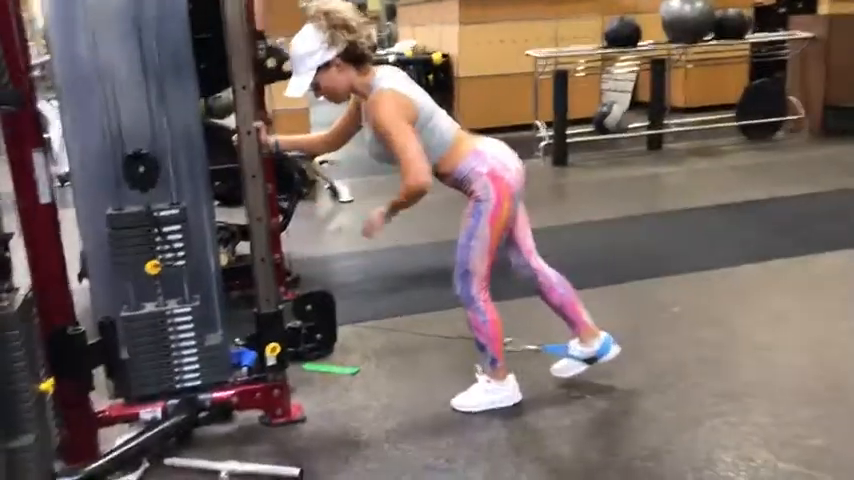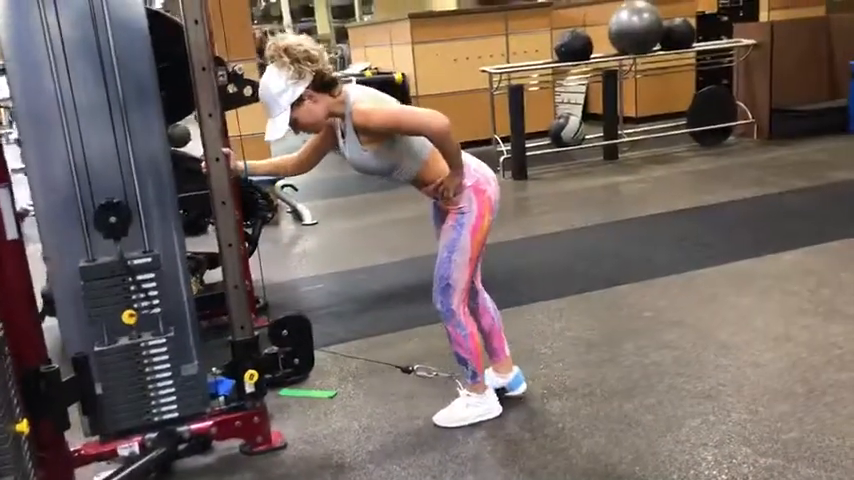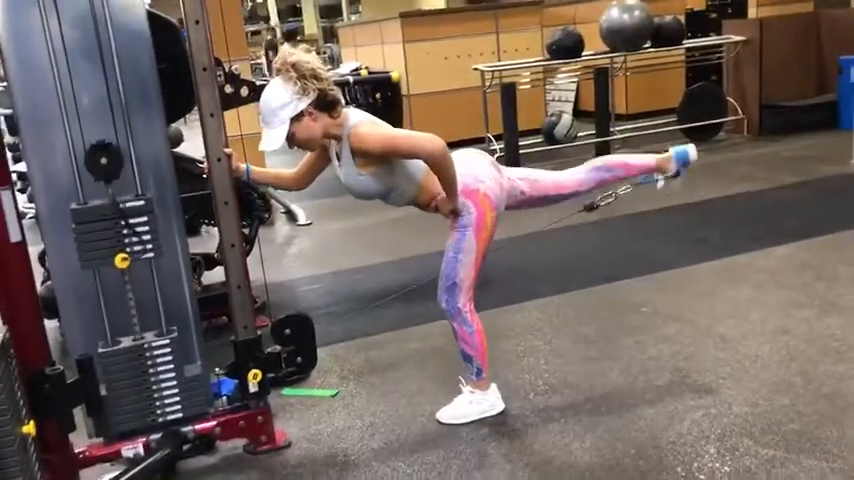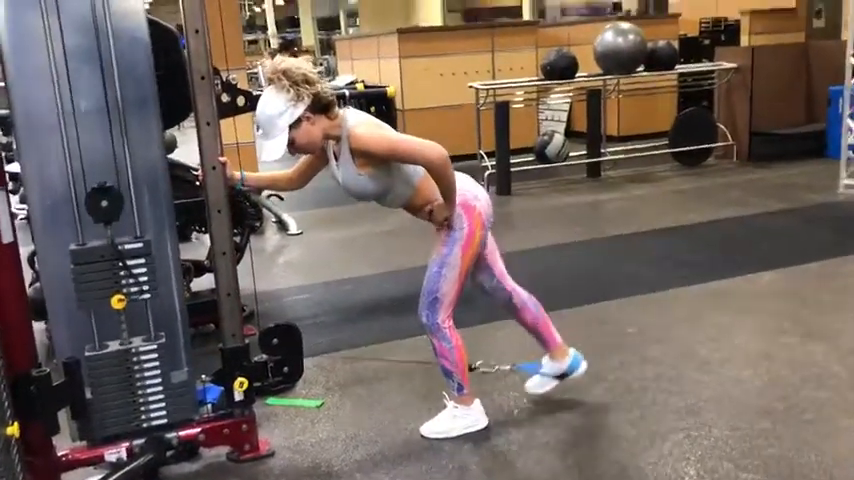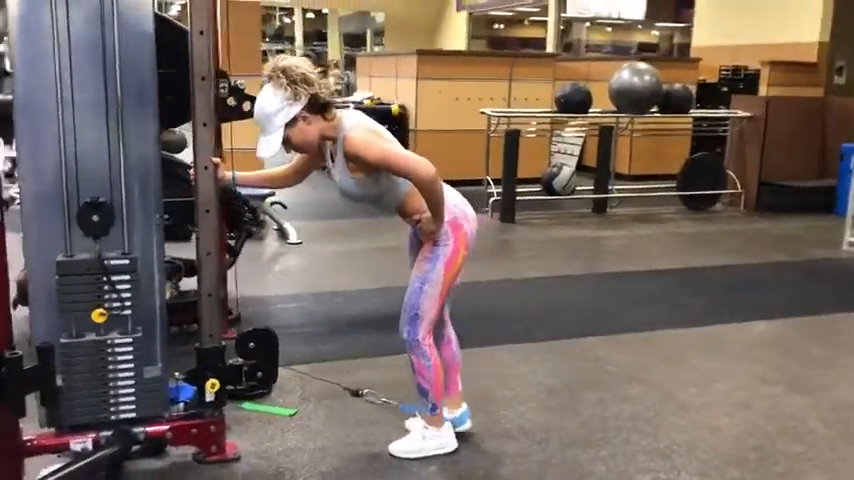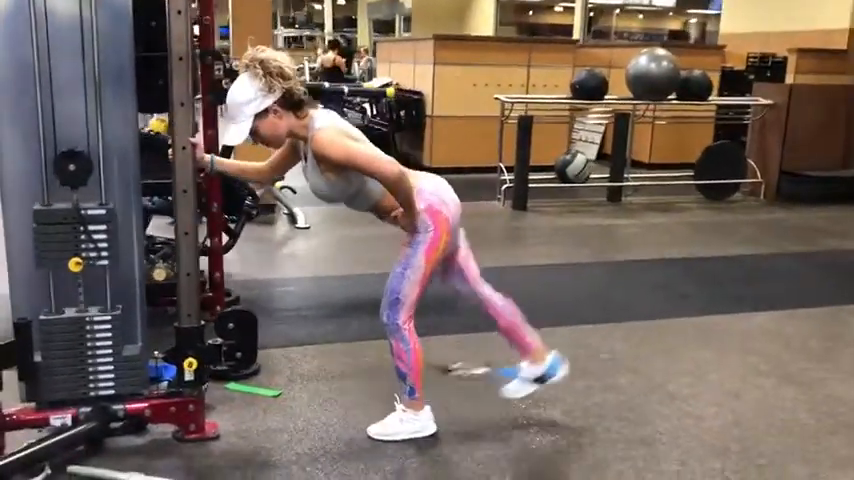
dt=0.7s
person 1, frame 1
left shoulder: (383, 102)
right shoulder: (369, 91)
left elbow: (417, 182)
right elbow: (330, 140)
left wrist: (385, 213)
right wrist: (273, 143)
left hip: (489, 178)
right hip: (493, 171)
left knee: (470, 289)
right knee: (530, 264)
left ankle: (500, 383)
right ankle: (591, 341)
person 1, frame 2
left shoulder: (363, 111)
right shoulder: (336, 118)
left elbow: (437, 123)
right elbow: (299, 164)
left wrist: (456, 174)
right wrist: (240, 167)
left hip: (469, 190)
right hip: (450, 194)
left knee: (450, 299)
right knee: (467, 290)
left ankle: (479, 396)
right ankle: (504, 371)
person 1, frame 3
left shoulder: (358, 134)
right shoulder: (332, 137)
left elbow: (433, 146)
right elbow: (297, 180)
left wrist: (451, 198)
right wrist: (245, 171)
left hip: (472, 193)
right hip: (472, 177)
left knee: (454, 302)
right knee: (574, 182)
left ankle: (482, 393)
right ankle: (664, 163)
person 1, frame 4
left shoulder: (357, 135)
right shoulder: (329, 139)
left elbow: (436, 154)
right elbow: (293, 180)
left wrist: (448, 206)
right wrist: (237, 178)
left hip: (462, 208)
right hip: (457, 208)
left knee: (434, 315)
right knee: (501, 287)
left ankle: (466, 409)
right ankle: (561, 357)
person 1, frame 5
left shoulder: (353, 138)
right shoulder: (327, 138)
left elbow: (426, 172)
right elbow: (289, 176)
left wrist: (437, 221)
right wrist: (229, 177)
left hip: (448, 222)
right hip: (429, 222)
left knee: (416, 329)
right knee: (433, 321)
left ankle: (436, 430)
right ankle: (452, 408)
person 1, frame 6
left shoulder: (321, 137)
right shoulder: (300, 135)
left elbow: (393, 172)
right elbow: (266, 172)
left wrist: (410, 215)
right wrist: (208, 161)
left hip: (429, 210)
right hip: (424, 206)
left knee: (396, 316)
right knee: (474, 289)
left ankle: (414, 413)
right ankle: (539, 358)
